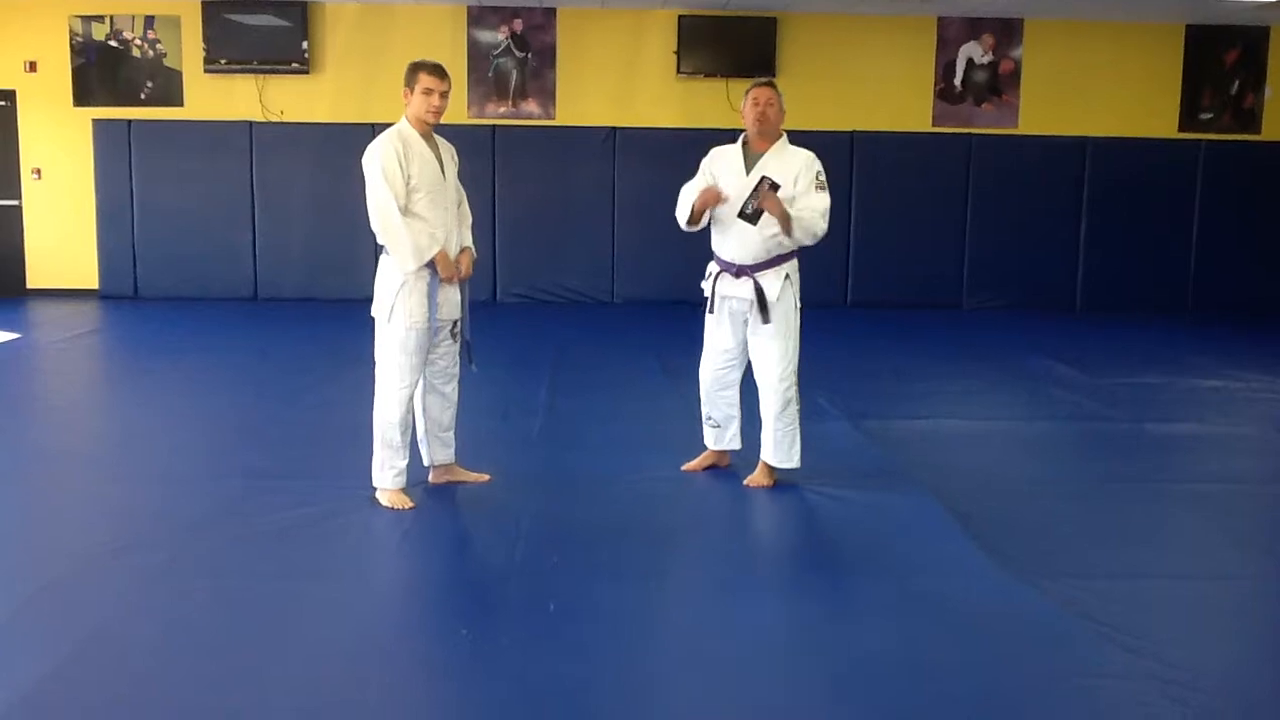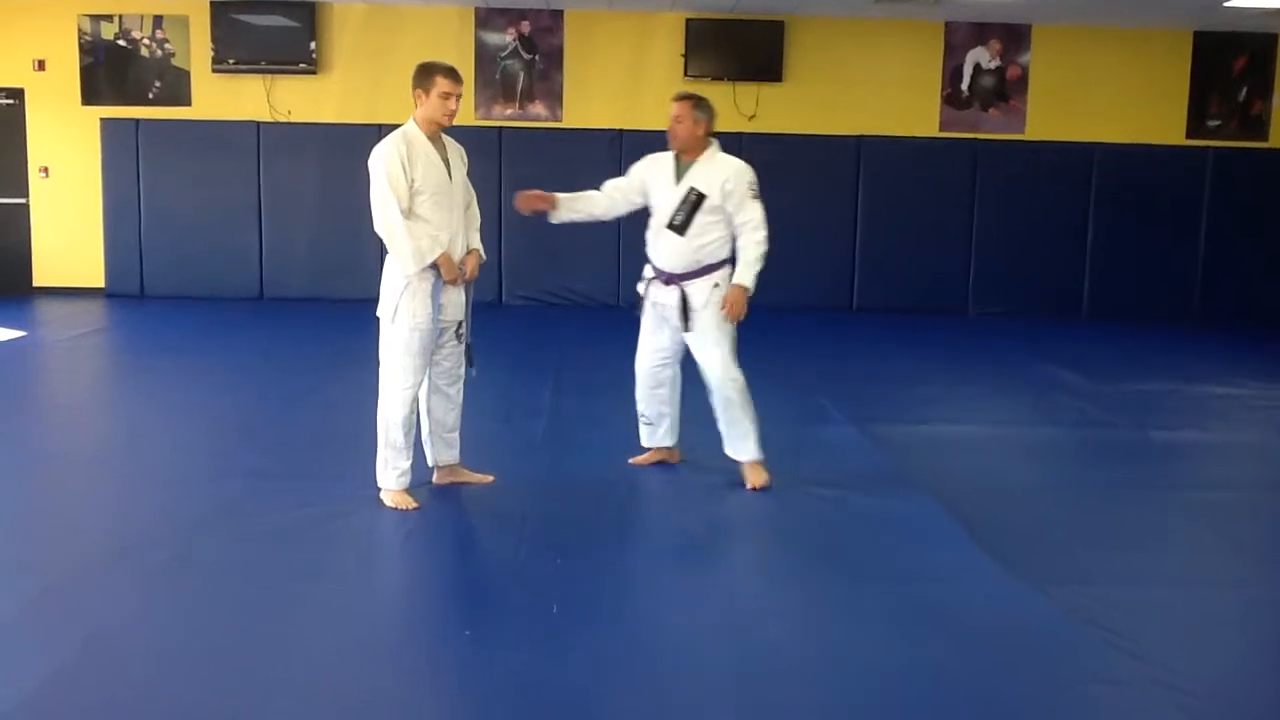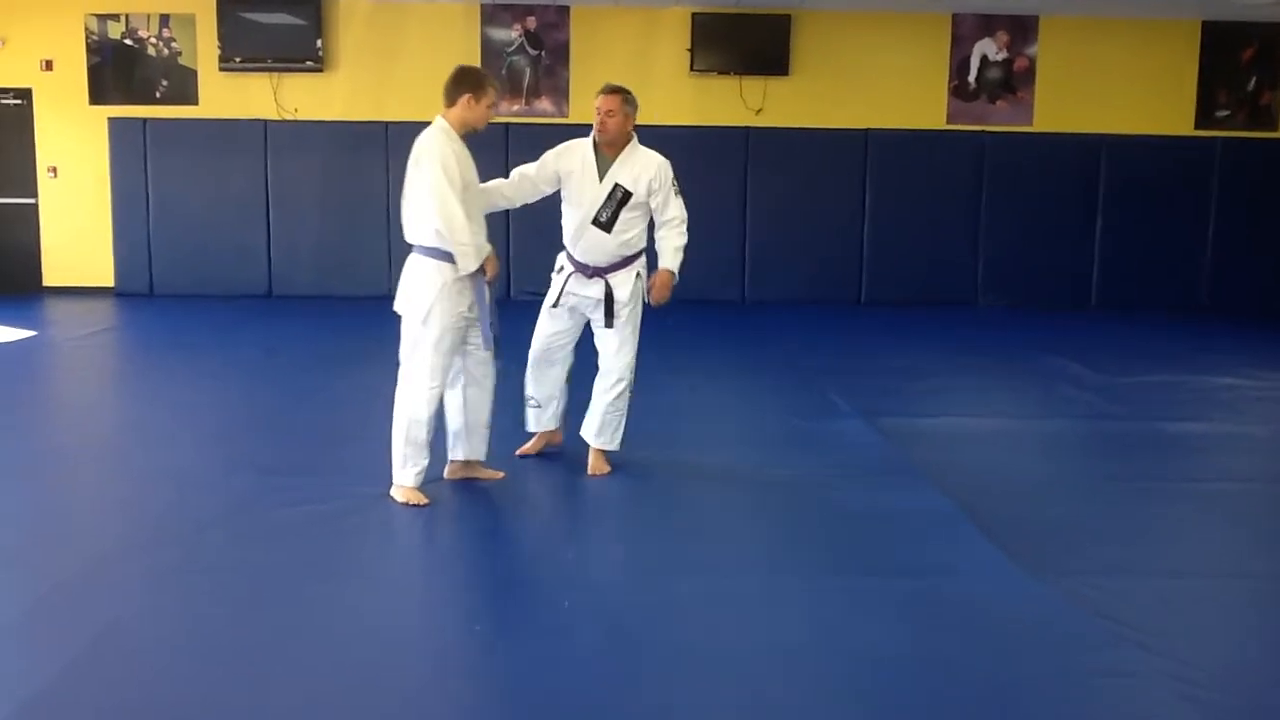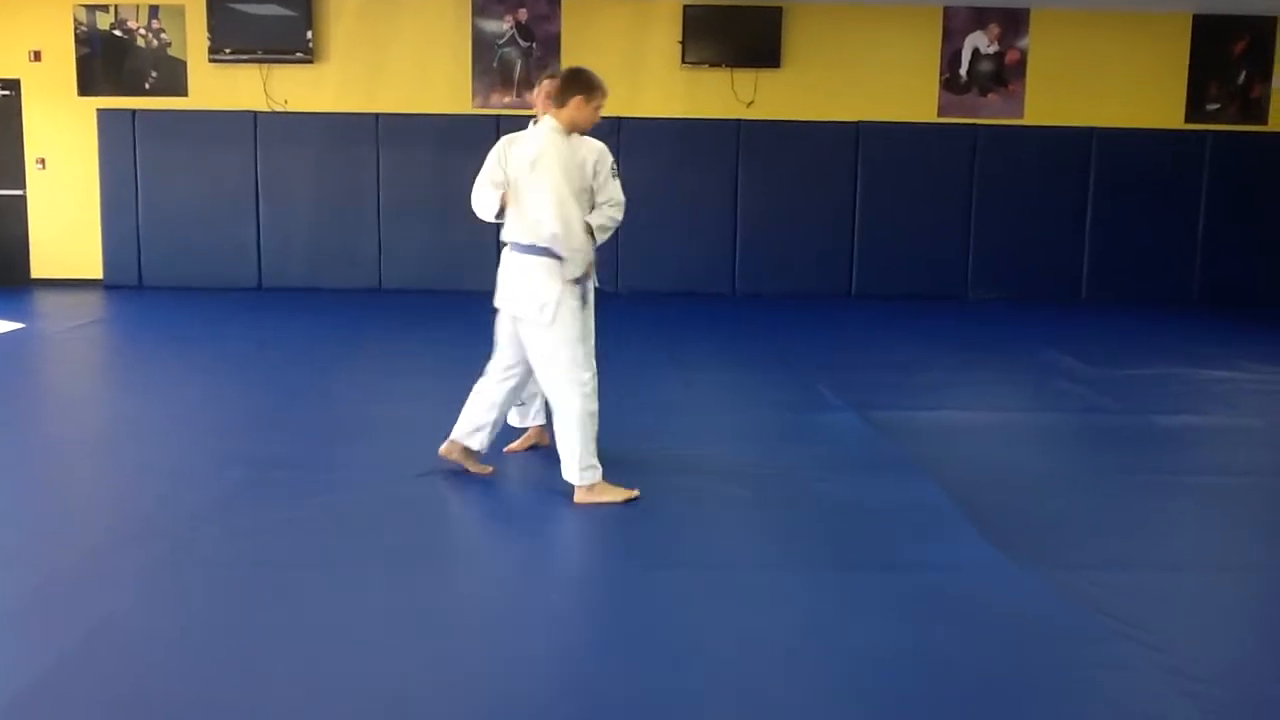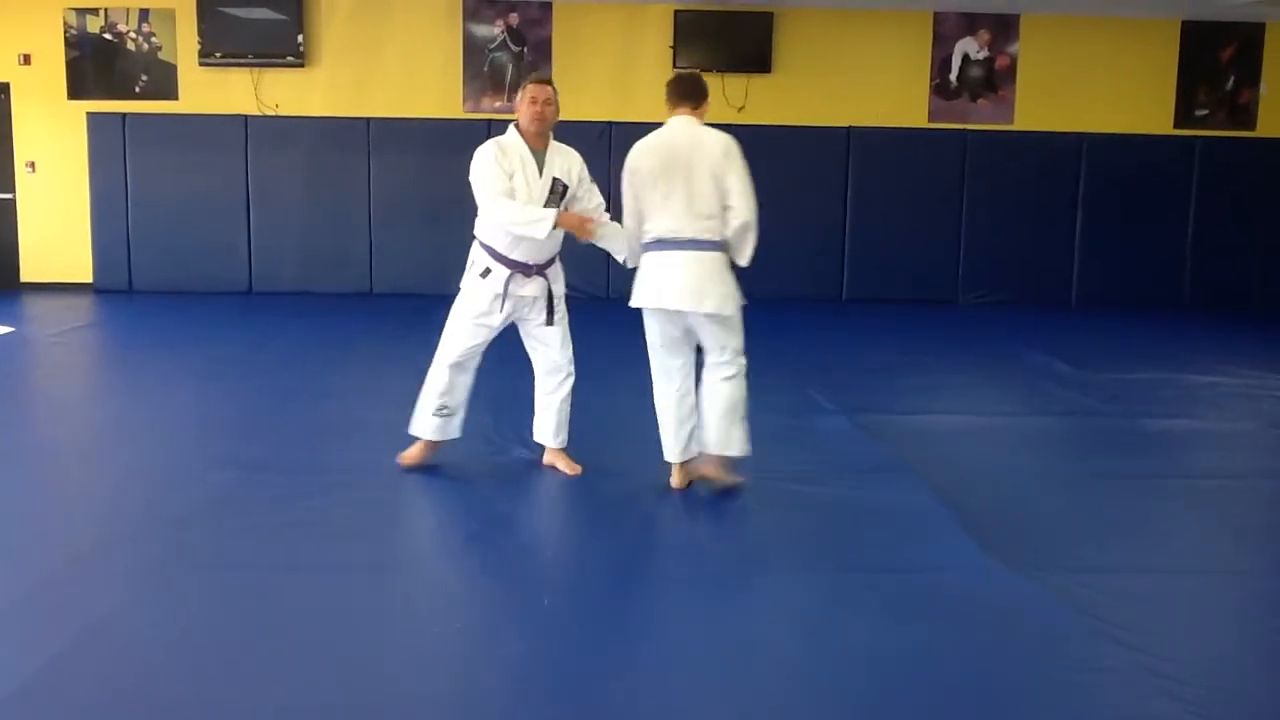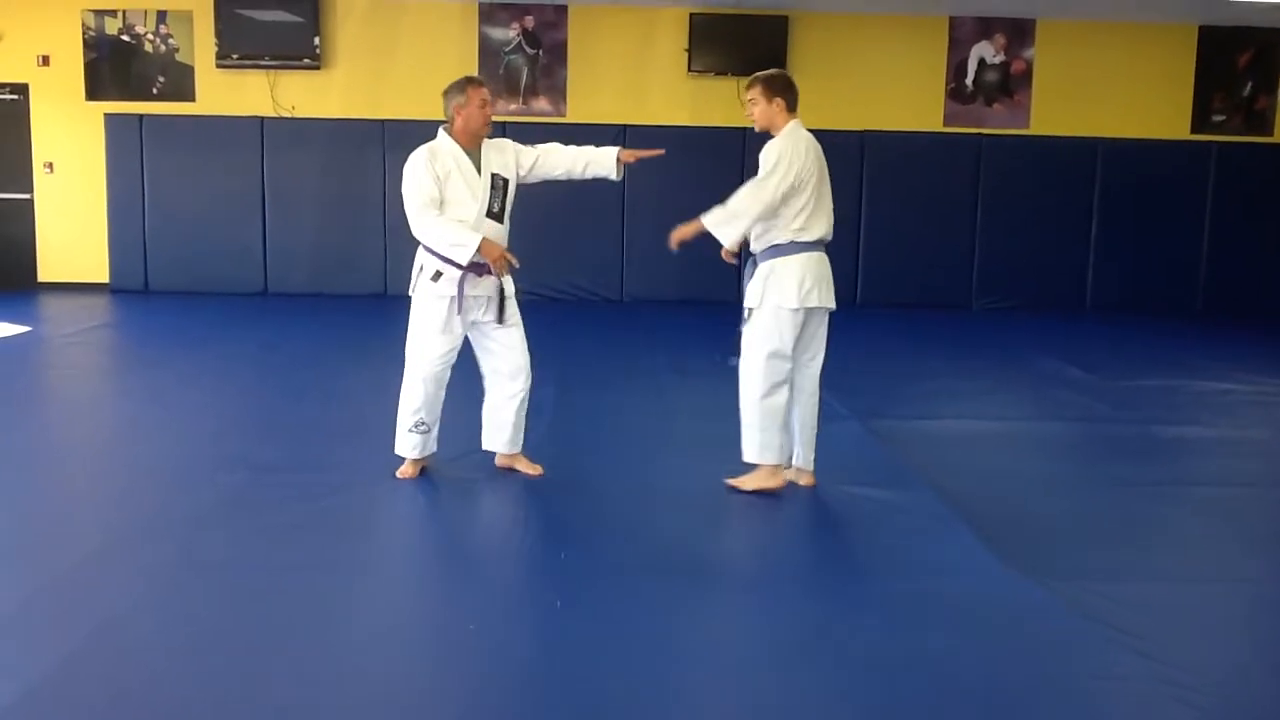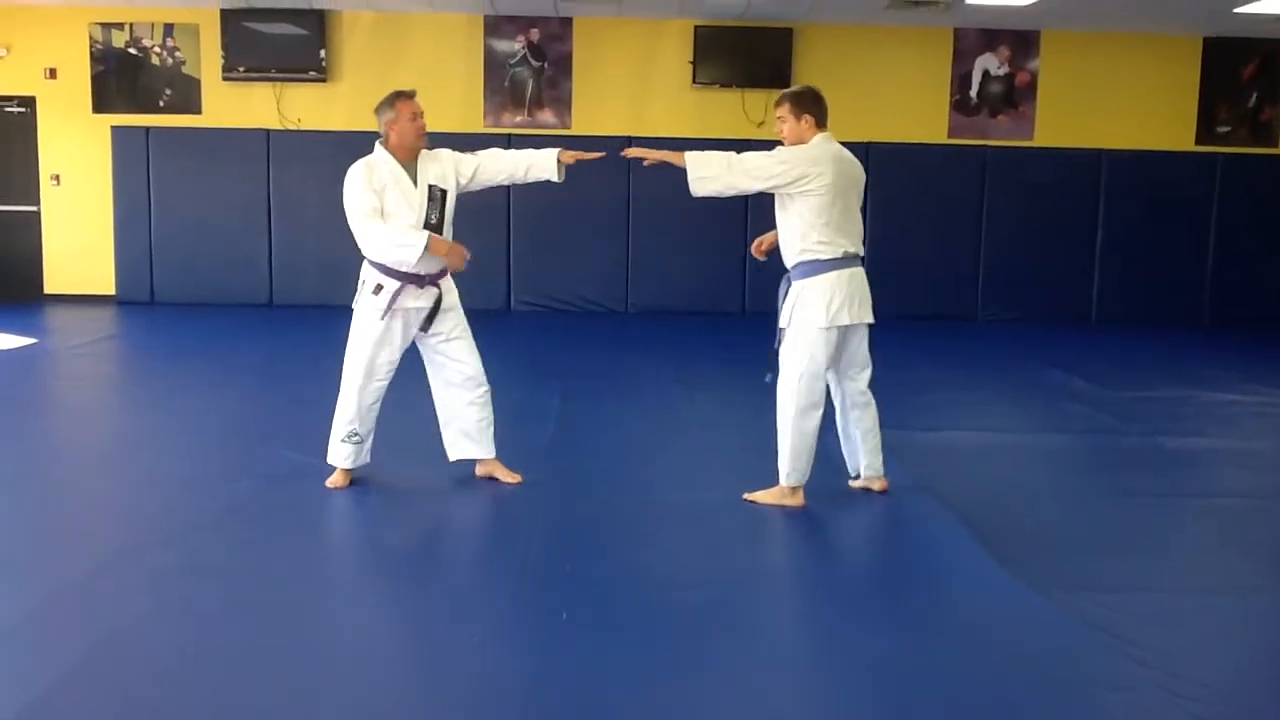
dt=0.7s
person 1, frame 1
left shoulder: (445, 149)
right shoulder: (387, 148)
right elbow: (388, 219)
left wrist: (465, 250)
right wrist: (435, 256)
left hip: (445, 281)
right hip: (407, 280)
left knee: (443, 377)
right knee: (398, 384)
left ankle: (442, 462)
right ankle: (388, 481)
person 1, frame 2
left shoulder: (455, 150)
right shoulder: (394, 149)
left elbow: (468, 208)
right elbow: (390, 220)
left wrist: (473, 251)
right wrist: (437, 259)
left hip: (452, 283)
right hip: (413, 282)
left knee: (448, 379)
right knee: (402, 384)
left ankle: (447, 464)
right ankle: (392, 481)
person 1, frame 3
left shoulder: (452, 144)
right shoulder: (436, 146)
right elbow: (445, 219)
left wrist: (483, 254)
right wrist: (481, 257)
left hip: (461, 276)
right hip: (437, 278)
left knee: (477, 369)
right knee: (423, 381)
left ankle: (464, 457)
right ankle: (405, 478)
person 1, frame 4
left shoulder: (534, 139)
right shoulder: (554, 147)
right elbow: (559, 221)
left wrist: (572, 260)
right wrist: (580, 264)
left hip: (522, 267)
right hip: (543, 274)
left knee: (509, 364)
right knee: (574, 377)
left ankle: (463, 441)
right ankle: (587, 482)
person 1, frame 5
left shoulder: (641, 149)
right shoulder: (721, 144)
left elbow: (631, 219)
right elbow: (743, 211)
right wrist: (735, 252)
left hip: (655, 268)
right hip: (704, 266)
left knee: (671, 371)
right knee: (726, 363)
left ankle: (681, 464)
right ankle: (718, 457)
person 1, frame 6
left shoulder: (788, 147)
right shoulder: (804, 145)
left elbow: (756, 197)
left wrist: (699, 224)
right wrist: (748, 234)
left hip: (785, 271)
right hip: (810, 268)
left knee: (762, 371)
right knee: (804, 373)
left ankle: (768, 467)
right ankle: (800, 466)
person 1, frame 7
left shoulder: (802, 161)
right shoulder: (848, 163)
left elbow: (736, 169)
left wrist: (664, 155)
right wrist: (783, 234)
left hip: (818, 287)
right hip: (849, 281)
left knee: (799, 387)
right knee: (852, 383)
left ankle: (790, 485)
right ankle: (871, 472)
person 2, frame 1
left shoulder: (802, 162)
right shoulder: (719, 158)
left elbow: (815, 225)
right elbow: (686, 214)
left wrist: (786, 217)
right wrist: (700, 203)
left hip: (774, 284)
right hip: (724, 282)
left knee: (776, 377)
right knee: (716, 371)
left ankle: (770, 461)
right ankle: (719, 447)
person 2, frame 2
left shoulder: (732, 171)
right shoulder: (652, 167)
left elbow: (751, 233)
right elbow: (609, 200)
left wrist: (742, 284)
right wrist: (554, 202)
left hip: (705, 290)
right hip: (660, 288)
left knee: (721, 373)
right knee: (652, 369)
left ankle: (749, 458)
right ankle: (663, 443)
person 2, frame 3
left shoulder: (654, 166)
right shoulder: (569, 155)
left elbow: (672, 223)
right elbow: (520, 185)
left wrist: (667, 268)
left hip: (620, 281)
right hip: (572, 274)
left knee: (616, 367)
right knee: (544, 352)
left ankle: (598, 445)
right ankle: (548, 429)
person 2, frame 4
left shoulder: (594, 152)
right shoulder: (509, 147)
left elbow: (613, 208)
right elbow: (480, 198)
left wrist: (586, 230)
right ankle: (535, 427)
person 2, frame 5
left shoulder: (570, 161)
right shoulder: (492, 153)
left elbow: (594, 217)
right elbow: (496, 210)
left wrist: (633, 247)
right wrist: (557, 219)
left hip: (543, 279)
right hip: (492, 273)
left knee: (557, 364)
right knee: (456, 353)
left ankle: (554, 447)
right ankle: (430, 439)
person 2, frame 6
left shoulder: (505, 152)
right shoulder: (426, 159)
left elbow: (559, 159)
right elbow: (425, 221)
left wrist: (616, 156)
right wrist: (479, 244)
left hip: (490, 282)
right hip: (442, 279)
left knee: (512, 368)
right knee: (429, 368)
left ankle: (507, 450)
right ankle: (414, 454)
person 2, frame 7
left shoulder: (444, 163)
right shoulder: (364, 173)
left elbow: (499, 165)
right elbow: (368, 233)
left wrist: (556, 157)
right wrist: (427, 242)
left hip: (436, 293)
right hip: (386, 292)
left knee: (467, 375)
right knee: (362, 381)
left ankle: (485, 459)
right ankle: (345, 463)
